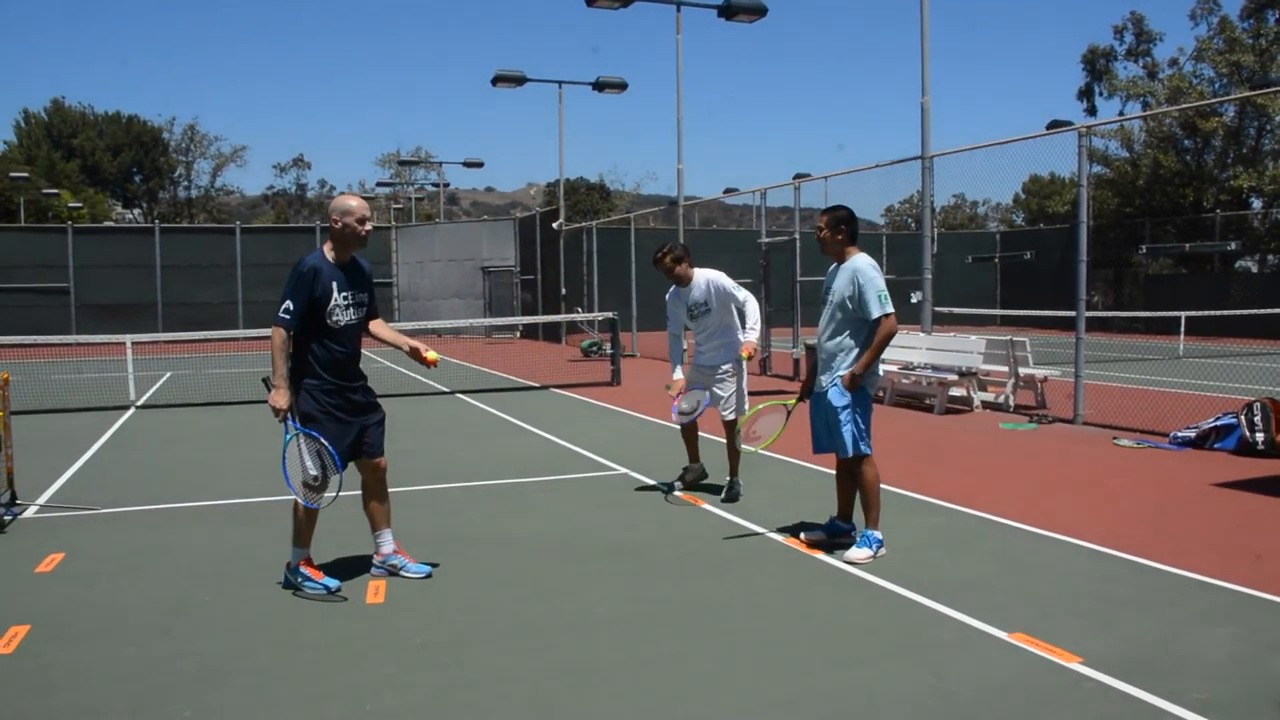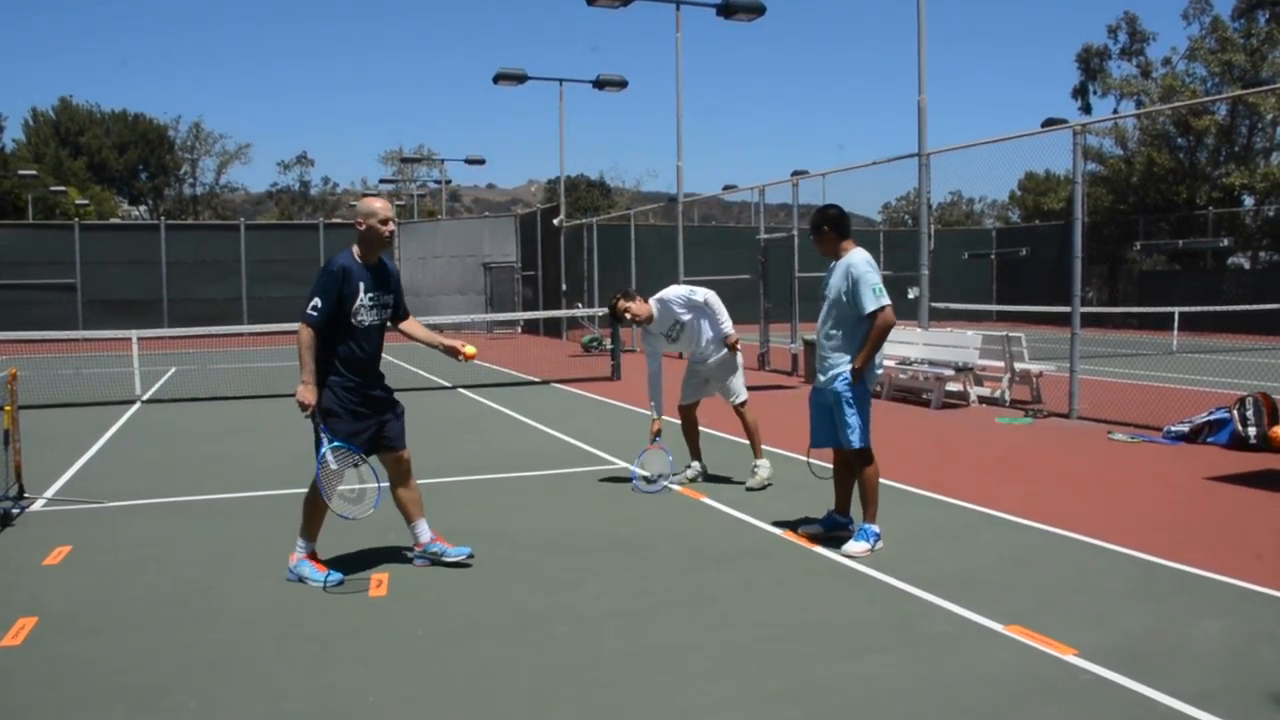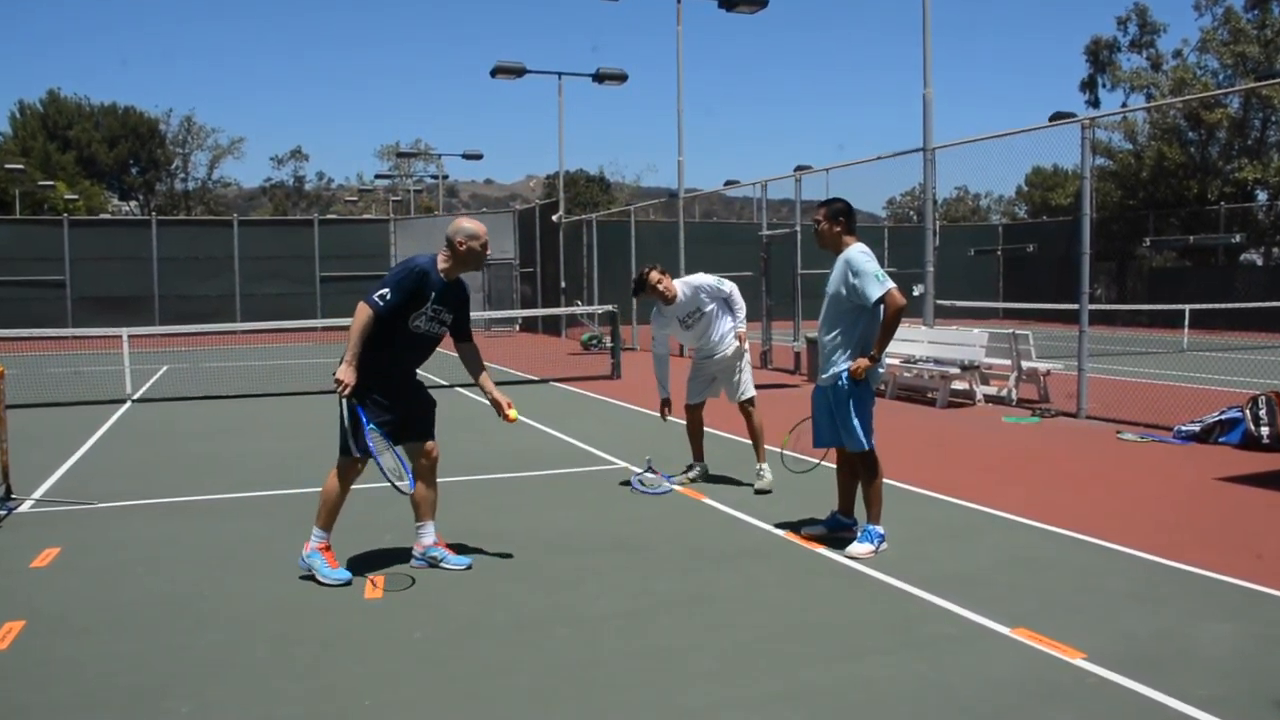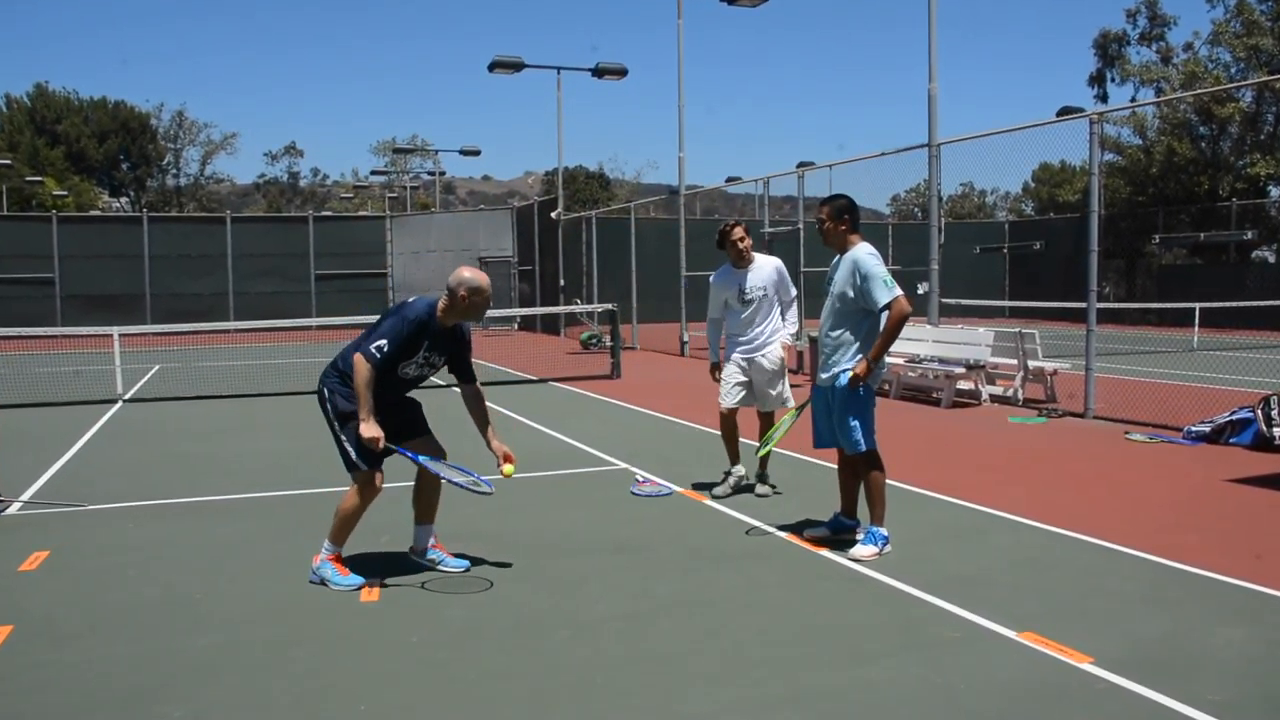
dt=0.5s
person 1, frame 1
left shoulder: (362, 269)
right shoulder: (309, 270)
right elbow: (282, 329)
left wrist: (406, 344)
right wrist: (280, 386)
left hip: (355, 387)
right hip: (316, 393)
left knee: (376, 467)
left ankle: (386, 554)
right ankle: (298, 564)
person 1, frame 2
left shoulder: (389, 271)
right shoulder: (339, 269)
left elbow: (402, 319)
right elbow: (308, 326)
left wrist: (442, 342)
right wrist: (307, 382)
left hip: (374, 386)
right hip: (337, 390)
left knee: (400, 461)
left ankle: (425, 543)
right ankle: (302, 557)
person 1, frame 3
left shoulder: (459, 291)
right shoulder: (416, 271)
left elbow: (465, 345)
right elbow: (366, 309)
left wrist: (491, 391)
right wrist: (349, 364)
left hip: (404, 381)
right hip: (366, 380)
left knee: (426, 456)
right knee: (352, 463)
left ankle: (426, 545)
right ankle: (316, 549)
person 1, frame 4
left shoulder: (458, 335)
right shoulder: (413, 316)
left elbow: (470, 389)
right elbow: (362, 359)
left wrist: (492, 440)
right wrist: (367, 419)
left hip: (387, 395)
right hip: (346, 391)
left knee: (434, 457)
right knee: (370, 481)
left ankle: (424, 547)
right ankle: (326, 560)
person 2, frame 1
left shoulder: (863, 269)
right shoulder: (834, 270)
left elbow: (887, 326)
left wrist: (856, 373)
right wrist: (811, 374)
left hip: (849, 383)
right hip: (827, 382)
left knee: (859, 456)
right knee: (841, 456)
left ankle: (873, 535)
right ankle: (843, 524)
person 2, frame 2
left shoulder: (858, 264)
right shoulder: (836, 266)
left elbow: (885, 318)
left wrist: (858, 367)
left hip: (848, 376)
right hip: (828, 375)
left knee: (859, 450)
right knee: (840, 450)
left ankle: (870, 528)
right ankle: (840, 517)
person 2, frame 3
left shoulder: (856, 258)
right shoulder: (840, 261)
left elbow: (896, 302)
left wrist: (873, 356)
left hip: (851, 375)
right hip: (831, 374)
left knee: (861, 450)
right knee: (843, 450)
left ankle: (874, 530)
right ankle: (844, 518)
person 2, frame 4
left shoulder: (863, 259)
right shoulder: (840, 260)
left elbow: (901, 309)
left wrist: (870, 361)
left hip: (851, 375)
right hip: (830, 373)
left knee: (863, 451)
right knee: (844, 451)
left ankle: (878, 532)
right ankle: (847, 520)
person 3, frame 1
left shoulder: (713, 279)
right shoulder: (673, 297)
left elbow: (748, 302)
right elbow: (675, 336)
left wrist: (751, 337)
right wrist: (678, 374)
left hip: (729, 361)
right hip: (700, 363)
left knee: (729, 419)
left ankle: (734, 480)
right ankle: (695, 468)
person 3, frame 2
left shoulder: (669, 297)
right shoulder: (649, 336)
left elbow: (710, 297)
right elbow: (654, 375)
left wrist: (728, 331)
right wrist: (656, 416)
left hip: (723, 350)
right hip: (698, 360)
left knee: (740, 405)
right knee: (685, 409)
left ankle: (761, 464)
right ankle: (697, 465)
person 3, frame 3
left shoulder: (699, 283)
right shoulder: (659, 319)
left elbow: (731, 290)
right elbow: (660, 355)
left wrist: (739, 326)
right wrist: (664, 394)
left hip: (730, 349)
right hip: (703, 358)
left knee: (746, 405)
right knee: (692, 409)
left ankle: (762, 468)
right ankle: (698, 466)
person 3, frame 4
left shoulder: (774, 266)
right shoulder: (719, 279)
left elbow: (791, 301)
right elbow: (715, 319)
left wrist: (787, 337)
right wrist: (714, 358)
left hip: (770, 353)
right hip: (736, 355)
left knee: (766, 415)
right knee: (726, 411)
left ankle: (762, 473)
right ankle: (736, 471)
